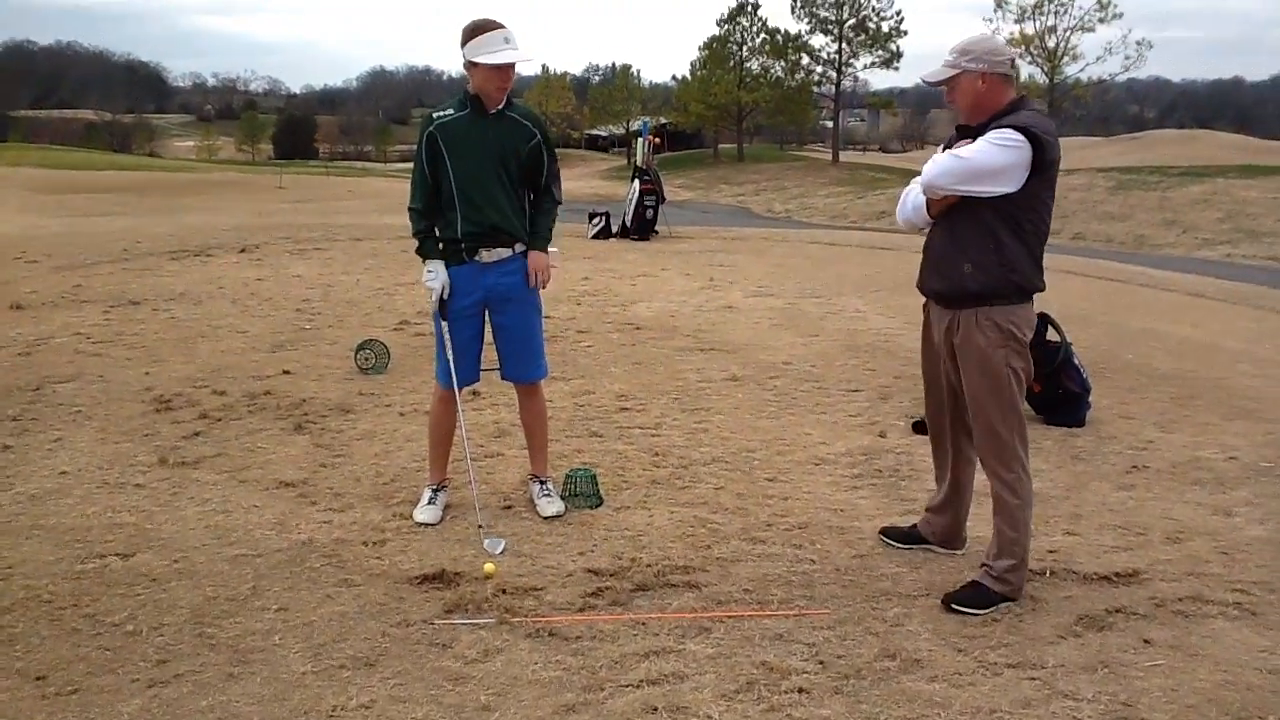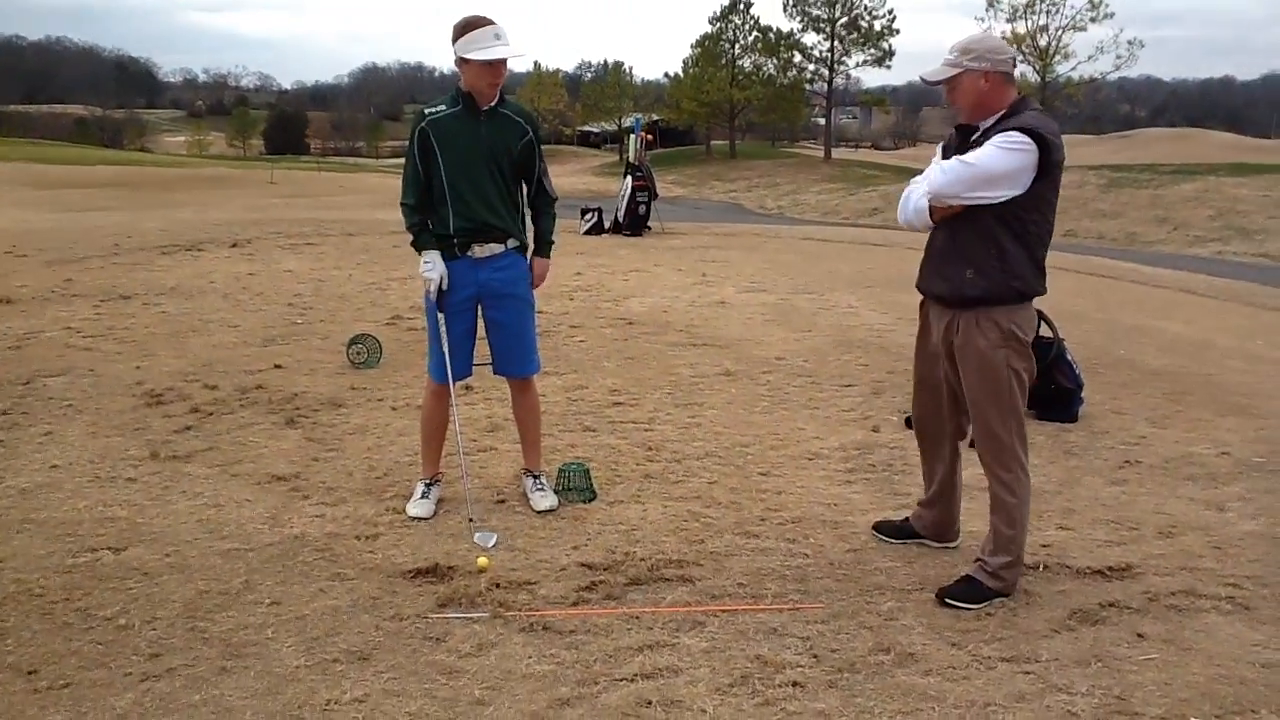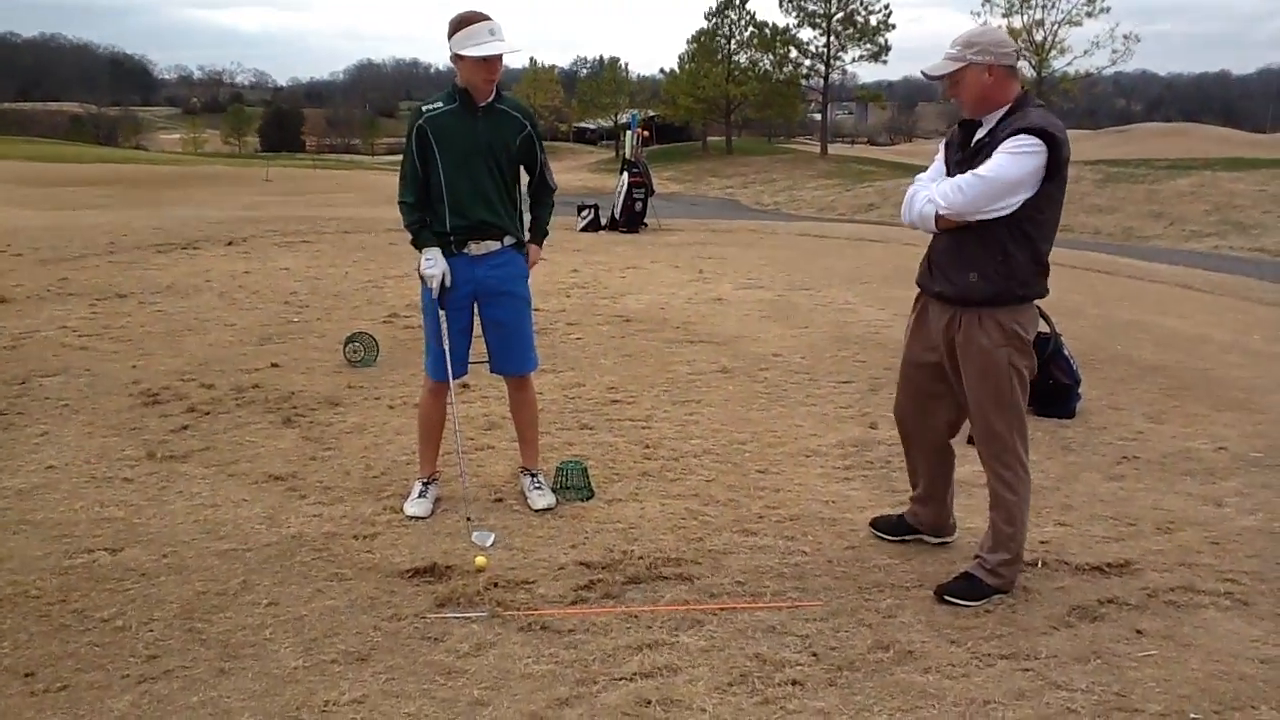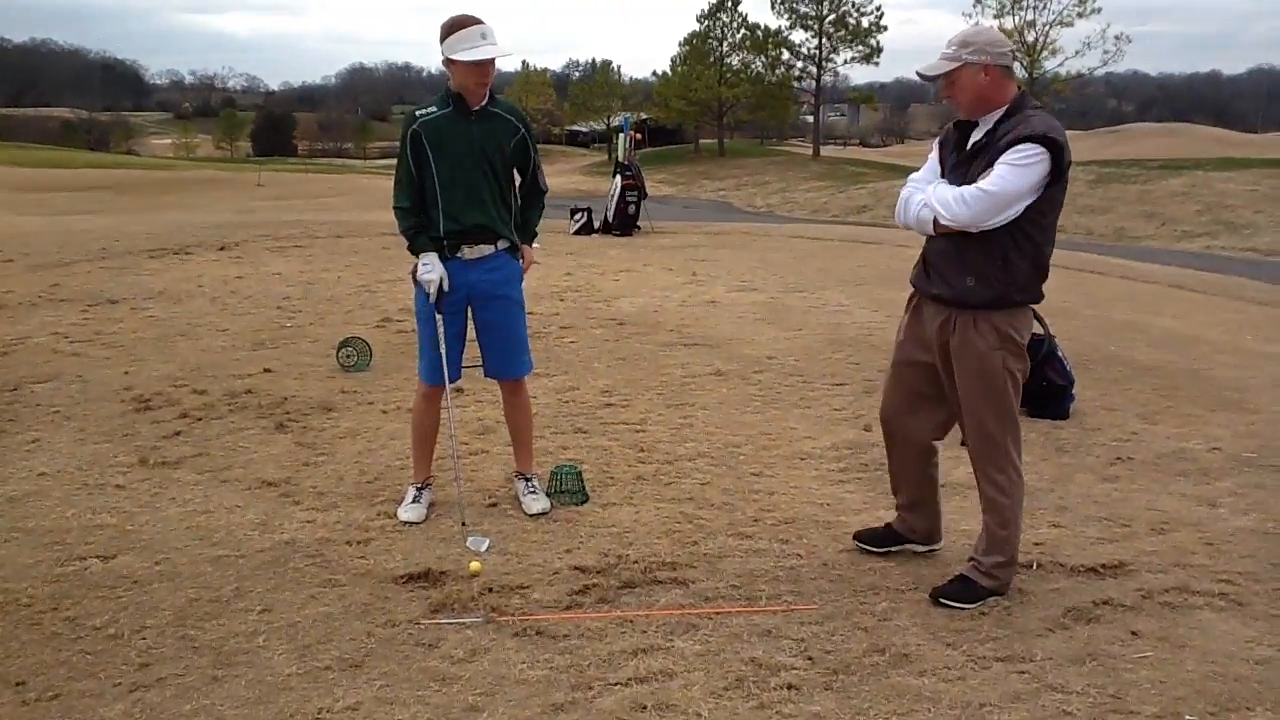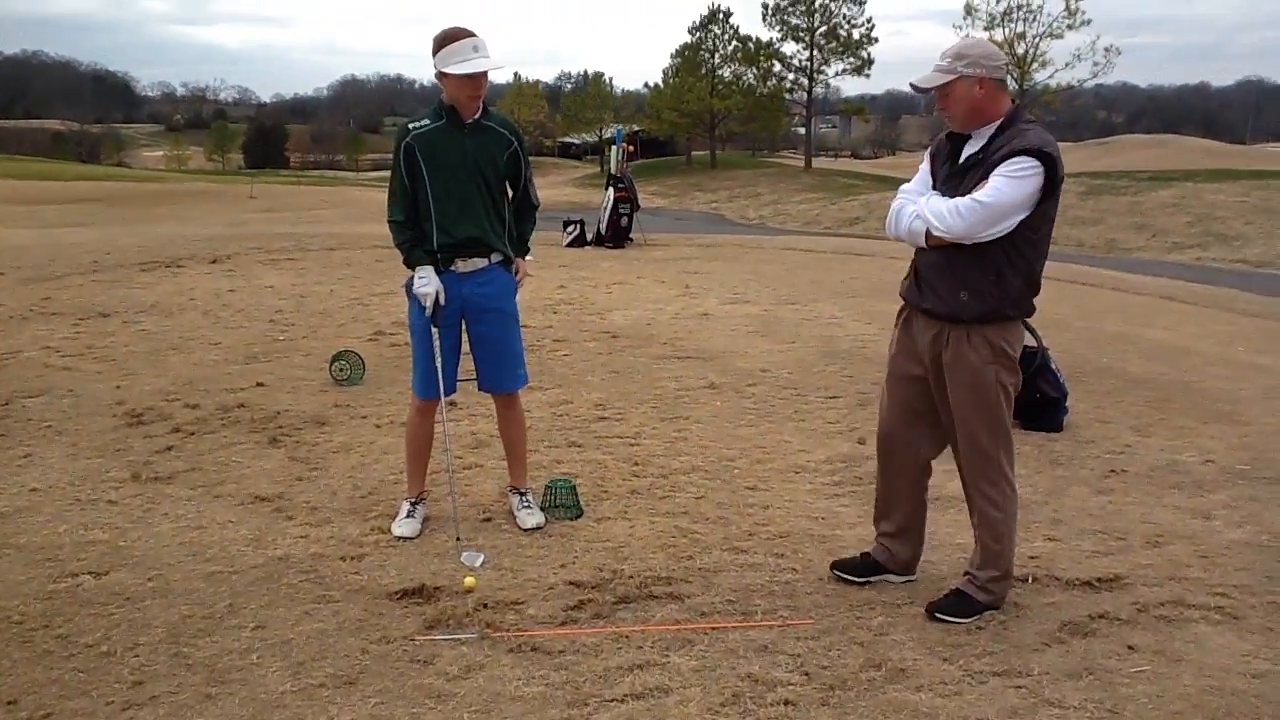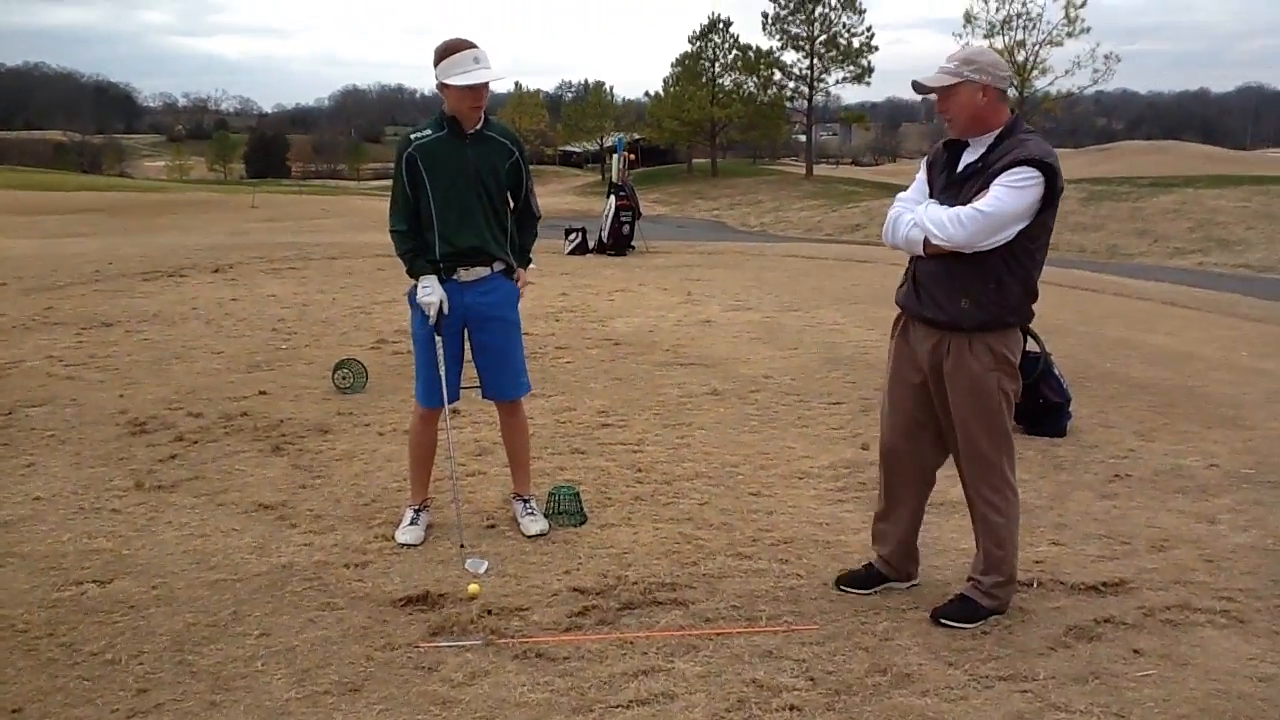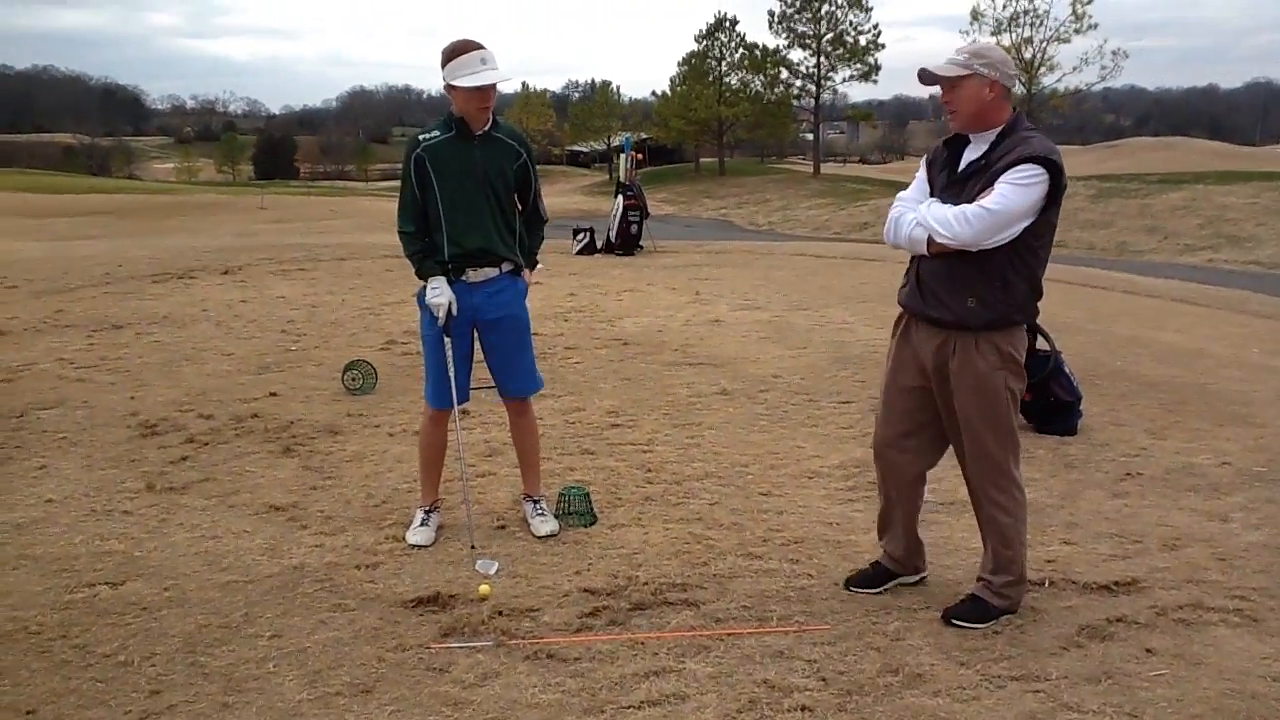
dt=0.1s
person 1, frame 1
left shoulder: (1023, 138)
right shoulder: (968, 137)
left elbow: (935, 175)
right elbow: (908, 208)
left wrist: (936, 187)
right wrist: (934, 201)
left hip: (993, 315)
right hip: (943, 305)
left knee: (999, 443)
right knee: (947, 425)
left ankle: (1005, 573)
right ankle: (942, 525)
person 1, frame 2
left shoulder: (1027, 139)
right shoulder: (967, 137)
left elbow: (942, 182)
right elbow: (910, 206)
left wrist: (942, 192)
right wrist: (938, 208)
left hip: (993, 317)
right hip: (941, 305)
left knee: (999, 443)
right knee: (934, 422)
left ankle: (1000, 568)
right ankle: (935, 520)
person 1, frame 3
left shoulder: (1035, 138)
right shoulder: (964, 134)
left elbow: (962, 198)
right elbow: (914, 205)
left wrist: (941, 196)
right wrist: (949, 210)
left hip: (995, 314)
right hip: (937, 301)
left knee: (999, 442)
right knee: (915, 413)
left ankle: (998, 565)
right ankle: (929, 514)
person 1, frame 4
left shoulder: (1036, 142)
right shoulder: (958, 134)
left elbow: (968, 207)
right elbow: (909, 205)
left wrist: (936, 199)
right wrist: (946, 213)
left hip: (990, 318)
right hip: (931, 303)
left knee: (991, 445)
right knee: (902, 417)
left ankle: (994, 567)
right ankle: (917, 524)
person 1, frame 5
left shoulder: (1029, 155)
right shoulder: (947, 148)
left elbow: (963, 220)
right elbow: (898, 218)
left wrist: (927, 208)
right wrist: (942, 225)
left hip: (981, 332)
right hip: (919, 317)
left knee: (984, 461)
right knee: (898, 441)
left ankle: (988, 582)
right ankle: (894, 552)
person 1, frame 6
left shoulder: (1029, 165)
right shoulder: (944, 156)
left elbow: (964, 229)
right elbow: (895, 226)
left wrist: (925, 216)
right wrist: (942, 234)
left hip: (980, 339)
right hip: (916, 325)
left knee: (985, 467)
right knee: (901, 451)
left ankle: (992, 586)
right ankle: (893, 561)
person 1, frame 7
left shoulder: (1032, 162)
right shoulder: (944, 155)
left elbow: (969, 227)
right elbow: (896, 226)
left wrist: (928, 218)
right wrist: (947, 232)
left hip: (984, 340)
right hip: (918, 325)
left knee: (990, 467)
right knee: (894, 446)
left ankle: (1002, 588)
right ankle: (901, 557)
person 2, frame 1
left shoulder: (528, 126)
right shoulder: (439, 126)
left elbow: (547, 193)
right elbow: (422, 201)
left wrist: (540, 246)
right wrist: (431, 258)
left hip: (515, 268)
right hip: (458, 270)
left knee: (529, 381)
right knee: (448, 385)
left ankle: (540, 479)
right ankle: (436, 485)
person 2, frame 2
left shoulder: (520, 122)
right shoulder: (431, 123)
left elbow: (540, 189)
right elbow: (414, 196)
left wrist: (542, 248)
right wrist: (427, 251)
left hip: (508, 263)
right hip: (452, 265)
left knee: (521, 376)
right knee: (440, 380)
left ankle: (533, 473)
right ankle: (429, 479)
person 2, frame 3
left shoulder: (517, 118)
right shoulder: (428, 120)
left elbow: (542, 181)
right elbow: (411, 194)
left wrist: (536, 237)
right wrist: (427, 248)
left hip: (505, 261)
right hip: (448, 262)
left knee: (519, 373)
right knee: (438, 378)
left ankle: (531, 471)
right ankle: (426, 478)
person 2, frame 4
left shoulder: (510, 121)
right shoulder: (422, 124)
left elbow: (533, 184)
right elbow: (406, 200)
left wrist: (526, 239)
right wrist: (424, 253)
left hip: (499, 265)
right hip: (442, 267)
left knee: (513, 378)
right knee: (432, 383)
left ankle: (525, 475)
right ankle: (420, 482)
person 2, frame 5
left shoulder: (504, 134)
right shoulder: (414, 137)
left elbow: (525, 199)
right elbow: (400, 214)
left wrist: (518, 251)
right wrist: (419, 266)
left hip: (493, 277)
right hip: (435, 279)
left knee: (506, 390)
right knee: (425, 397)
left ankle: (519, 490)
right ankle: (414, 498)
person 2, frame 6
left shoulder: (505, 144)
right shoulder: (416, 148)
left elbow: (526, 209)
right elbow: (402, 224)
left wrist: (520, 262)
right wrist: (423, 276)
left hip: (494, 286)
right hip: (438, 289)
left knee: (509, 398)
right knee: (428, 405)
left ankle: (523, 497)
right ankle: (417, 505)
person 2, frame 7
left shoulder: (513, 145)
right shoulder: (424, 149)
left elbow: (533, 212)
right elbow: (410, 224)
left wrist: (527, 264)
right wrist: (432, 278)
left hip: (503, 286)
right hip: (447, 289)
left knee: (519, 397)
right knee: (438, 406)
left ankle: (534, 498)
right ankle: (428, 506)
